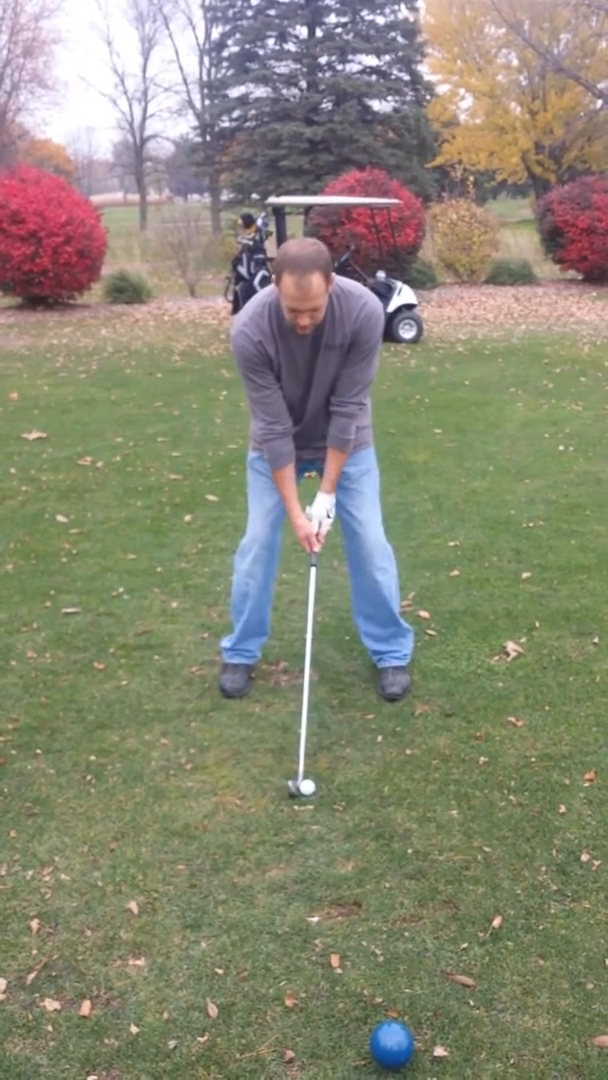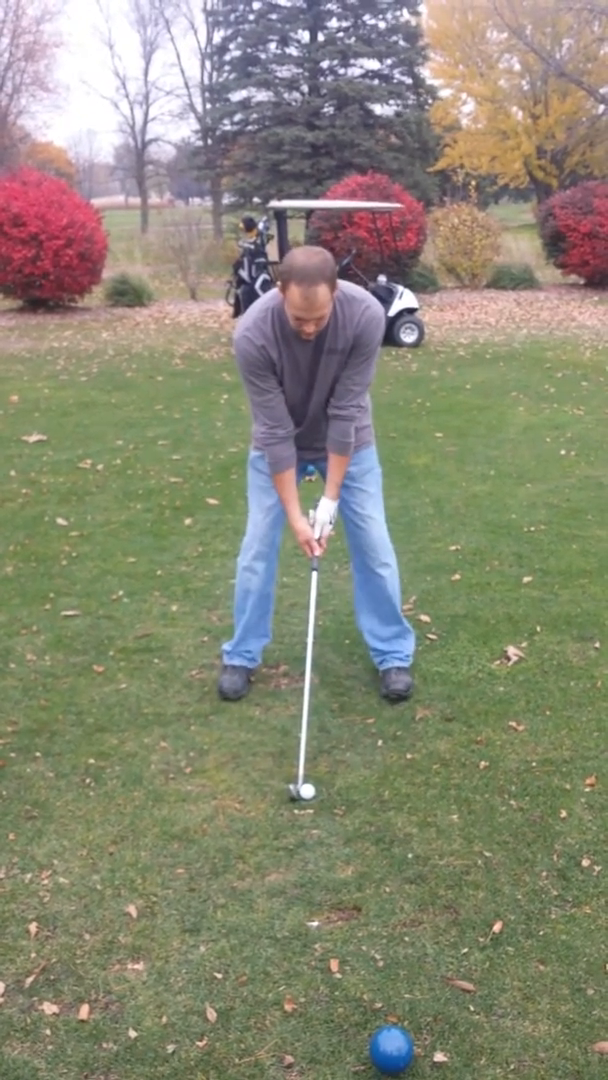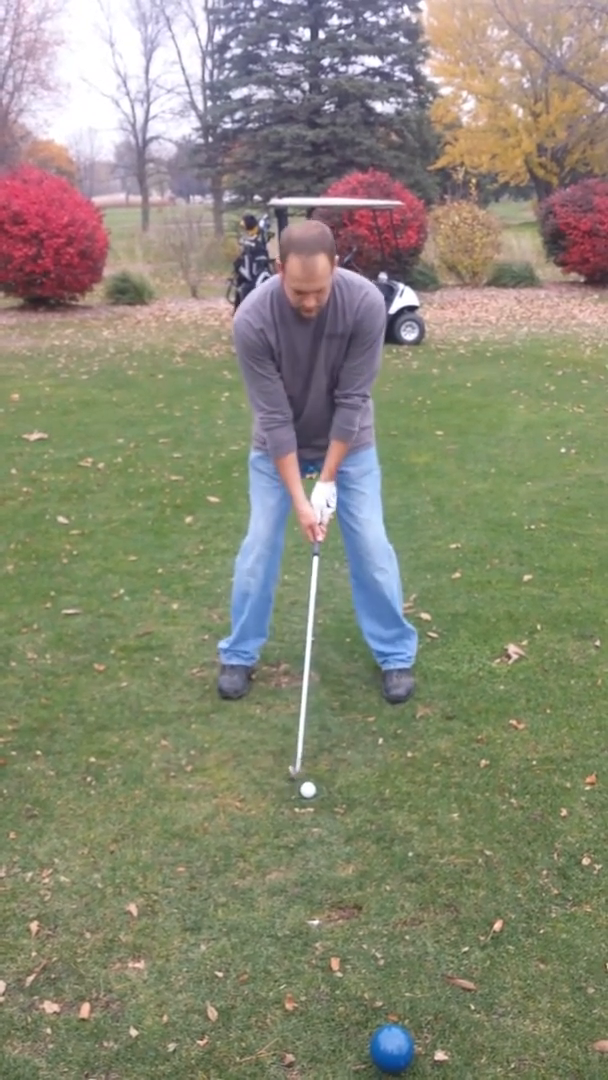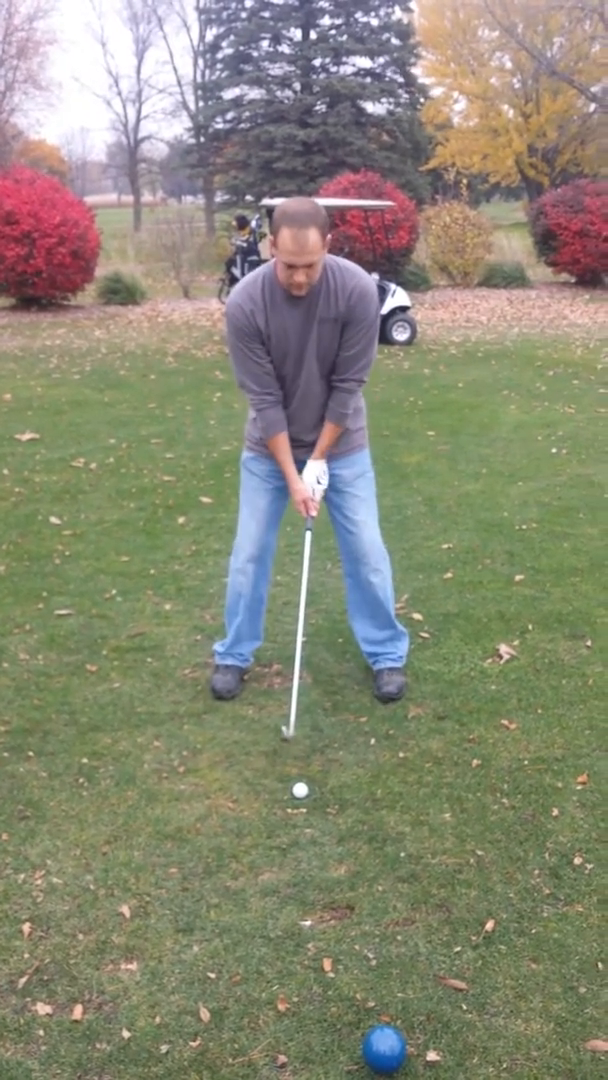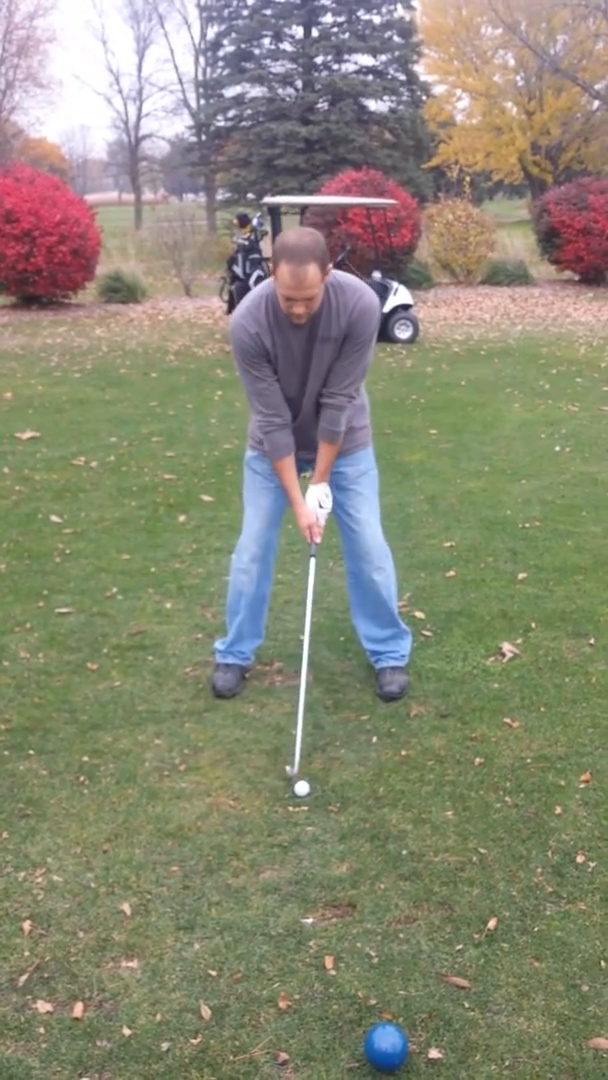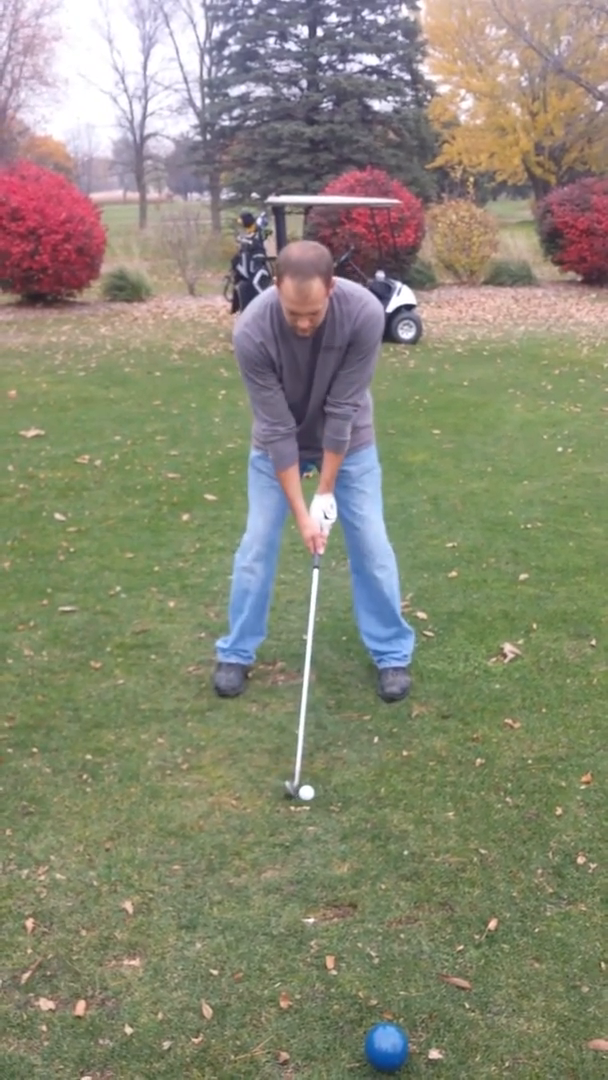
dt=0.4s
person 1, frame 1
left shoulder: (365, 311)
right shoulder: (249, 329)
left elbow: (349, 406)
right elbow: (272, 425)
left wrist: (328, 490)
right wrist: (294, 512)
left hip: (345, 441)
right hip: (276, 445)
left knee: (369, 543)
right knee: (258, 542)
left ankle: (391, 652)
right ankle: (240, 652)
person 1, frame 2
left shoulder: (366, 315)
right shoulder: (252, 333)
left elbow: (345, 410)
right elbow: (274, 429)
left wrist: (331, 497)
right wrist: (294, 515)
left hip: (347, 440)
right hip: (277, 445)
left knee: (373, 541)
right knee: (259, 542)
left ankle: (393, 654)
right ankle: (241, 655)
person 1, frame 3
left shoulder: (366, 303)
right shoulder: (252, 319)
left elbow: (352, 399)
right elbow: (273, 416)
left wrist: (328, 479)
right wrist: (298, 499)
left hip: (348, 442)
right hip: (278, 444)
left knee: (371, 546)
right knee: (260, 545)
left ankle: (395, 654)
right ankle: (239, 653)
person 1, frame 4
left shoulder: (358, 290)
right shoulder: (245, 303)
left elbow: (349, 384)
right elbow: (263, 399)
left wrist: (320, 457)
right wrist: (291, 475)
left hip: (341, 442)
right hip: (270, 445)
left knee: (364, 548)
right knee: (251, 548)
left ankle: (386, 654)
right ankle: (234, 654)
person 1, frame 5
left shoulder: (361, 304)
right shoulder: (247, 322)
left elbow: (338, 401)
right elbow: (272, 418)
left wrist: (321, 480)
right wrist: (297, 501)
left hip: (344, 441)
right hip: (273, 445)
left knee: (368, 545)
right knee: (254, 544)
left ankle: (389, 653)
right ankle: (234, 653)
person 1, frame 6
left shoulder: (365, 313)
right shoulder: (251, 331)
left elbow: (342, 409)
right elbow: (276, 428)
left wrist: (327, 491)
right wrist: (301, 513)
left hip: (347, 440)
right hip: (278, 444)
left knee: (370, 542)
right knee: (258, 541)
left ankle: (392, 653)
right ankle: (235, 652)
